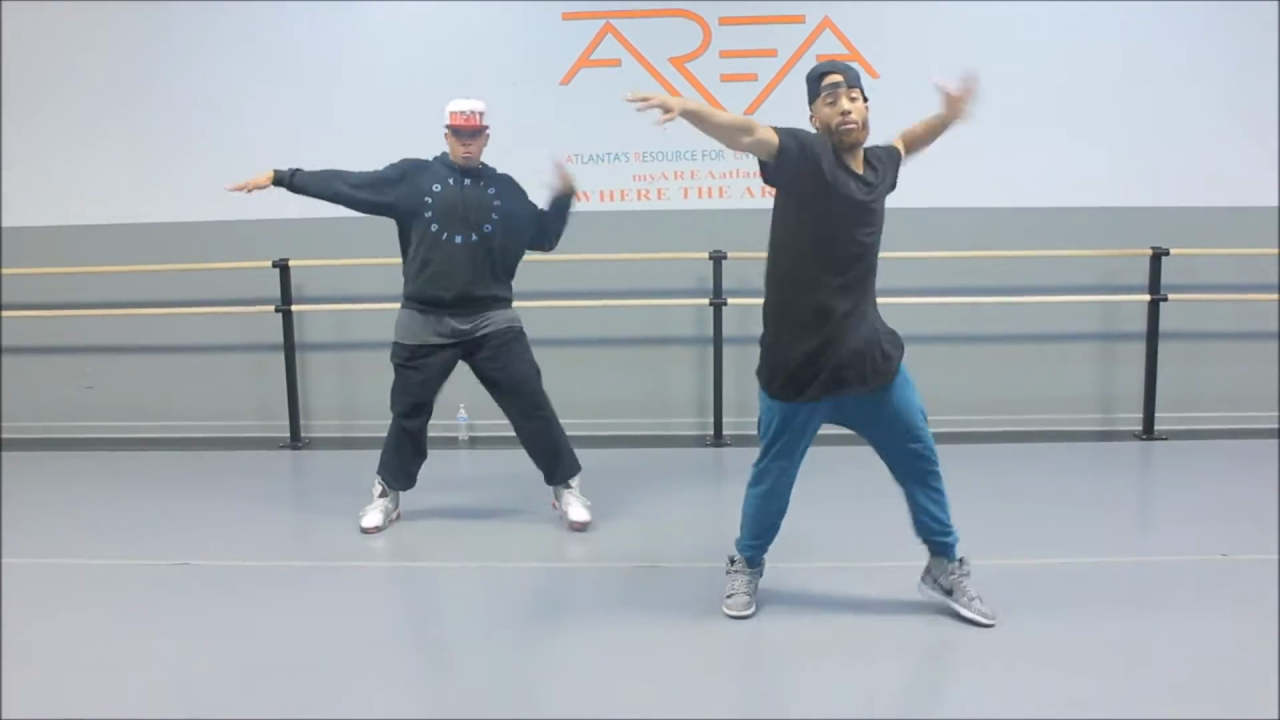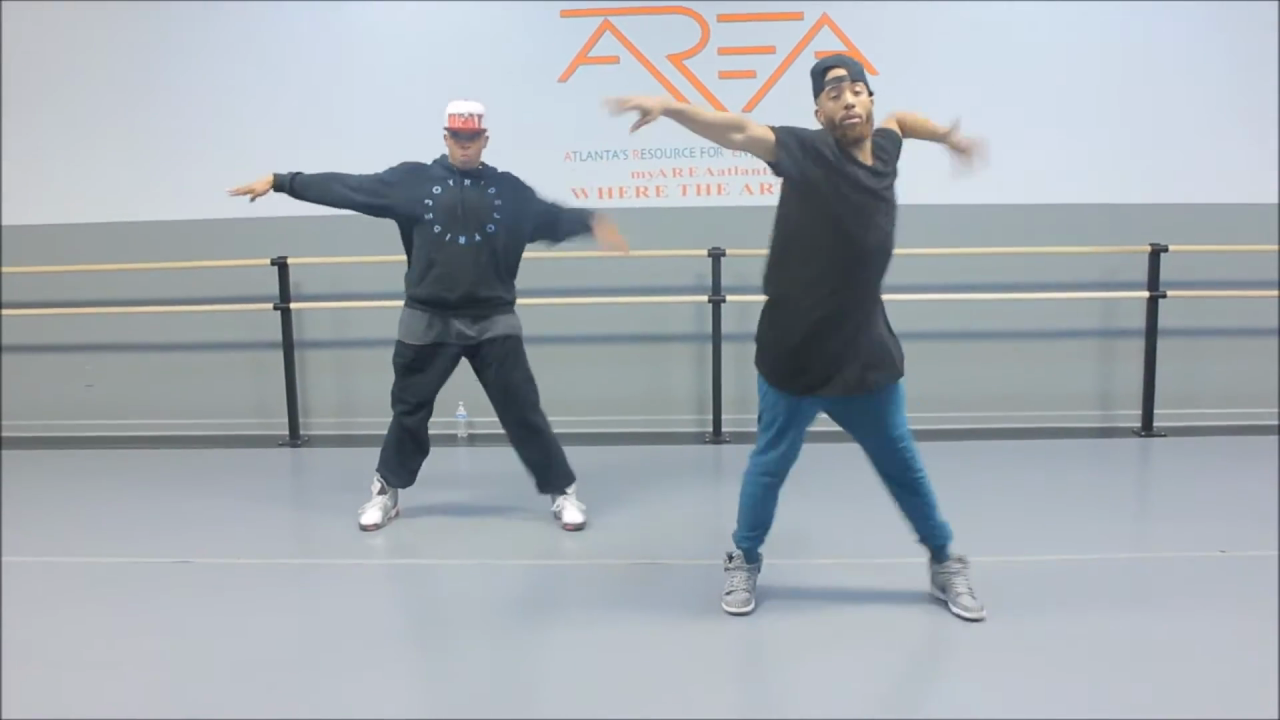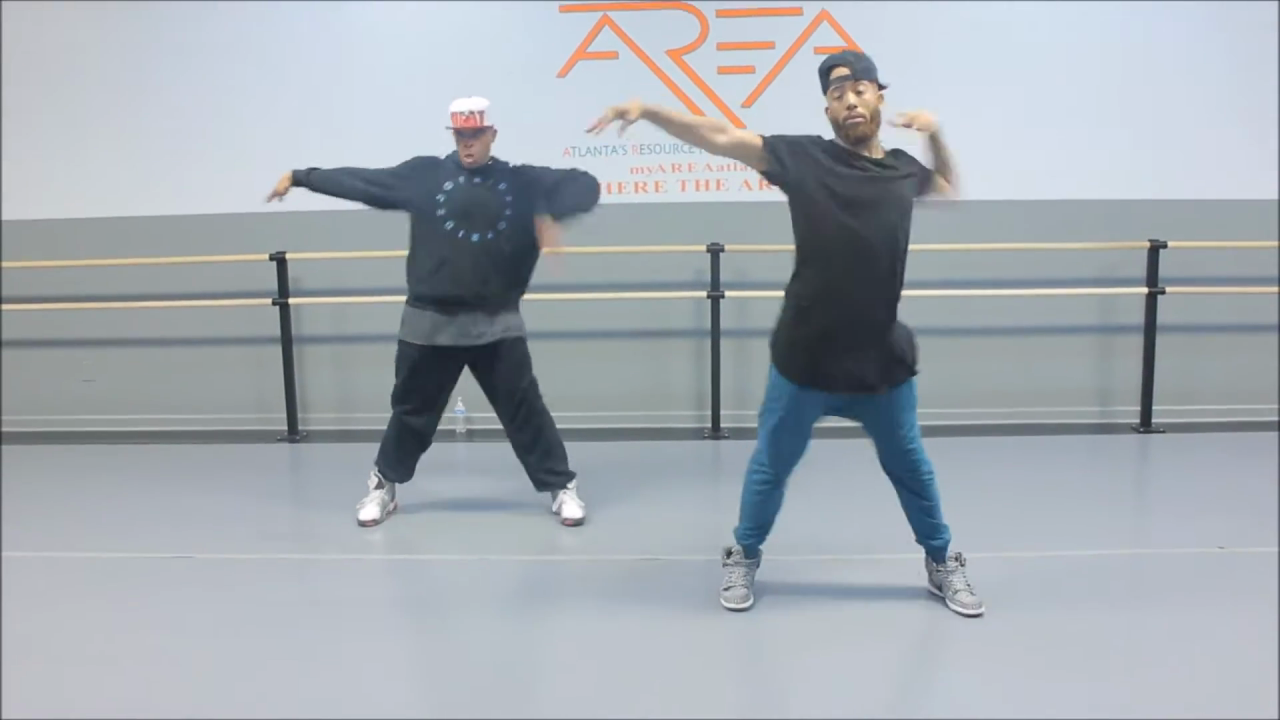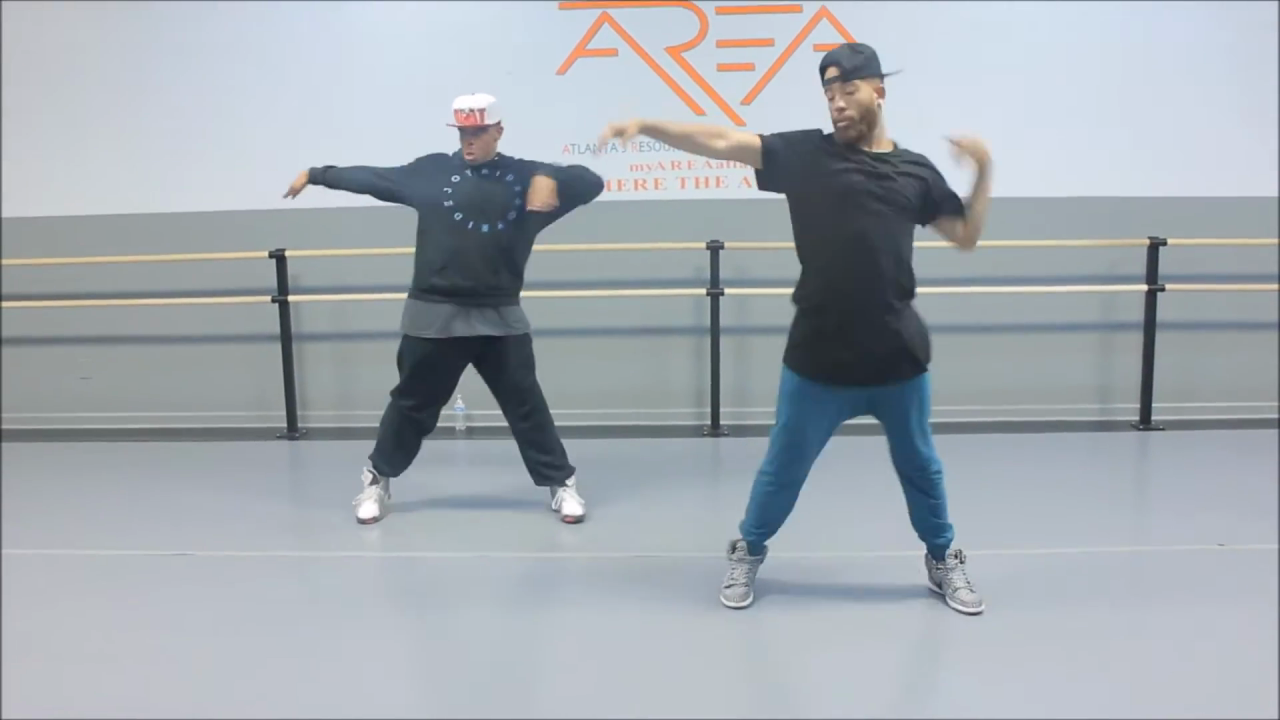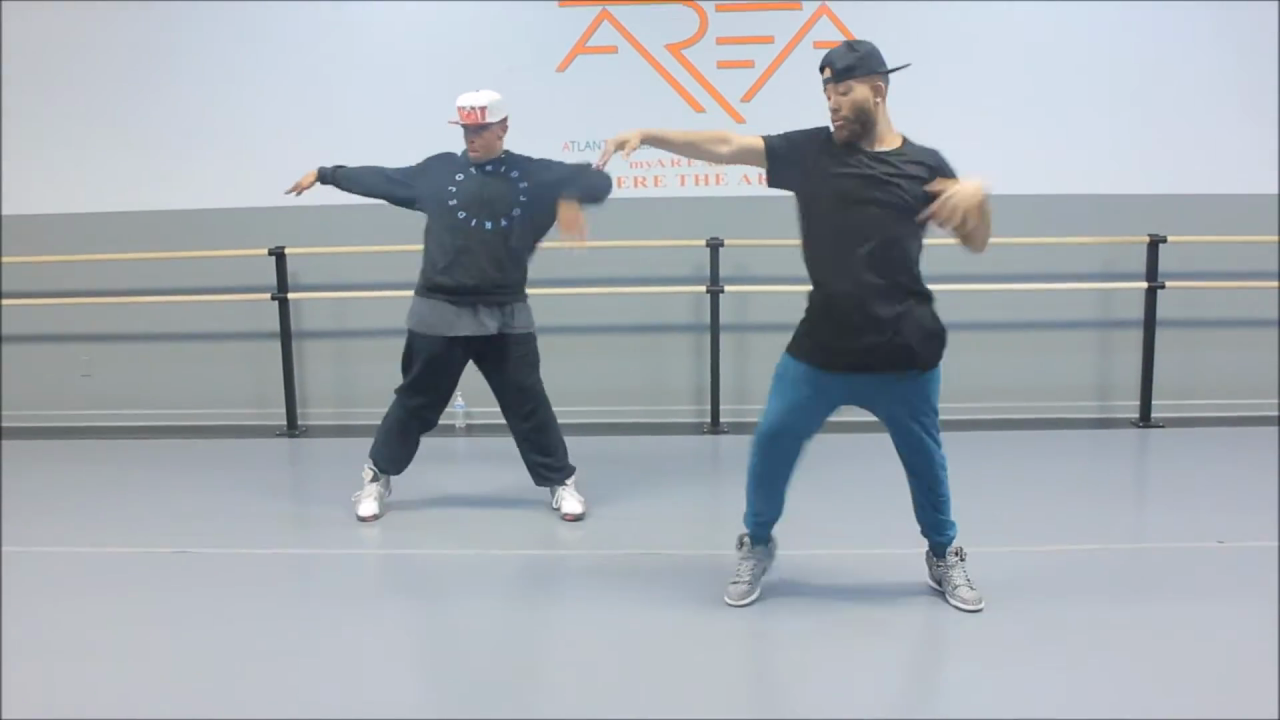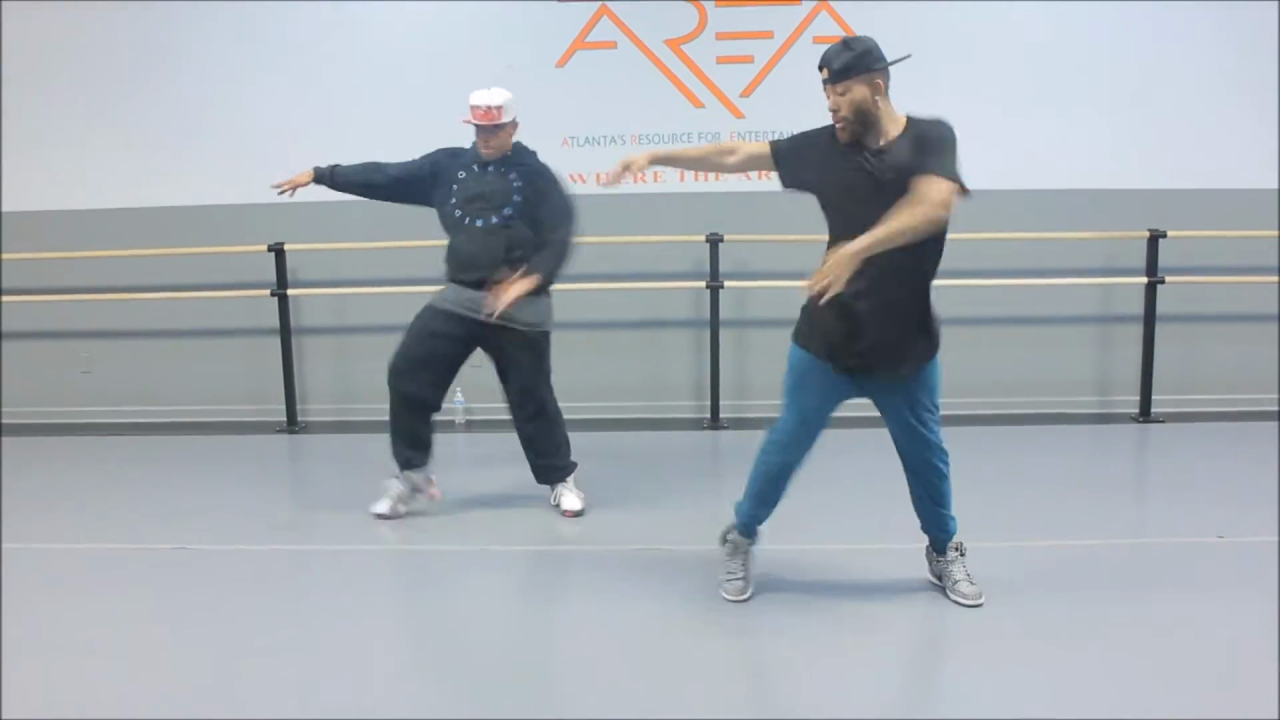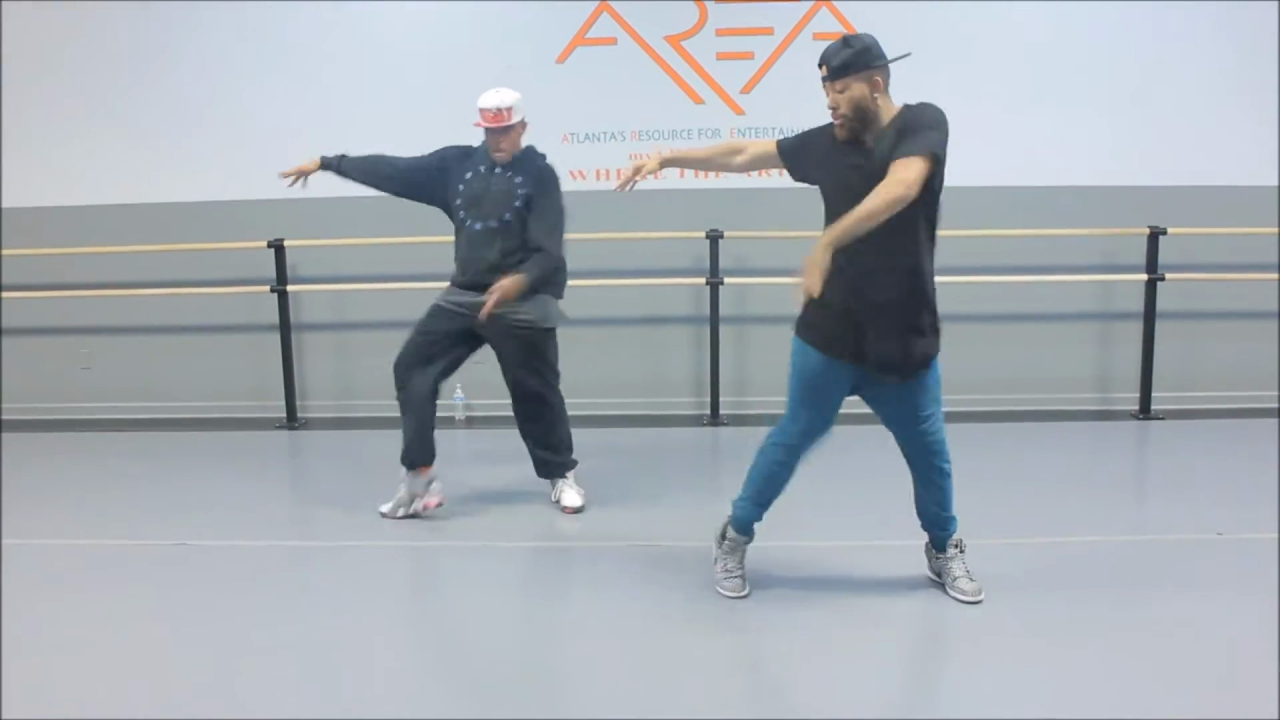
dt=0.1s
person 1, frame 1
left shoulder: (878, 164)
right shoulder: (801, 154)
left elbow: (908, 141)
right elbow: (745, 133)
left wrist: (949, 115)
right wrist: (686, 106)
left hip: (868, 352)
right hip: (799, 358)
left knee: (917, 456)
right knee: (774, 471)
left ankle: (945, 569)
right ankle: (746, 567)
person 1, frame 2
left shoulder: (883, 154)
right shoulder: (807, 151)
left elbow: (896, 123)
right elbow: (740, 131)
left wrist: (939, 132)
right wrist: (667, 107)
left hip: (867, 349)
right hip: (796, 353)
left knee: (901, 463)
right knee: (771, 462)
left ankle: (946, 565)
right ankle: (744, 562)
person 1, frame 3
left shoulder: (903, 169)
right shoulder: (805, 157)
left elbow: (945, 189)
right elbow: (724, 138)
left wrist: (935, 137)
right wrist: (647, 110)
left hip: (882, 352)
right hip: (808, 352)
left knee: (908, 463)
right knee: (773, 461)
left ankle: (942, 563)
right ankle: (743, 557)
person 1, frame 4
left shoulder: (915, 170)
right shoulder: (805, 152)
left elbow: (967, 237)
right elbow: (722, 142)
left wrist: (983, 170)
right wrist: (645, 126)
left hip: (897, 351)
right hip: (819, 350)
left knee: (917, 460)
right knee: (788, 457)
left ankle: (943, 561)
right ankle: (748, 551)
person 1, frame 5
left shoulder: (925, 165)
right shoulder: (808, 150)
left elbow: (976, 241)
right elbow: (726, 147)
left wrist: (975, 196)
right wrist: (646, 136)
left hip: (905, 345)
right hip: (823, 341)
left knee: (924, 456)
right knee: (774, 437)
left ankle: (943, 558)
right ankle: (756, 545)
person 1, frame 6
left shoulder: (931, 137)
right shoulder: (822, 146)
left elbow: (934, 210)
right elbow: (736, 155)
left wrist: (857, 249)
right wrist: (657, 156)
left hip: (906, 335)
right hip: (830, 330)
left knee: (925, 451)
right knee: (791, 437)
left ankle: (944, 555)
right ankle: (739, 538)
person 1, frame 7
left shoulder: (922, 121)
right shoulder: (826, 144)
left elbow: (901, 189)
right elbow: (745, 155)
left wrist: (828, 243)
right wrist: (665, 158)
left hip: (906, 334)
right hip: (832, 328)
left knee: (928, 448)
right knee: (795, 434)
left ankle: (943, 551)
right ankle: (735, 535)
person 2, frame 1
left shoulder: (504, 188)
right shoulder: (413, 175)
left elbow: (543, 237)
right elbow: (345, 185)
left wrist: (563, 196)
right wrist: (278, 177)
left hip: (492, 318)
right hip: (425, 322)
left knee: (529, 399)
right knee: (410, 412)
left ankle: (565, 487)
right ankle: (387, 494)
person 2, frame 2
left shoulder: (507, 188)
right shoulder: (413, 179)
left elbow: (553, 218)
right elbow: (344, 188)
left wrist: (593, 224)
right wrist: (279, 181)
left hip: (493, 321)
right hip: (428, 322)
left knee: (521, 407)
right knee: (409, 411)
left ankle: (561, 491)
right ankle: (386, 492)
person 2, frame 3
left shoulder: (521, 182)
right shoulder: (424, 174)
left elbow: (582, 186)
right elbow: (359, 181)
left wrist: (554, 213)
right wrist: (299, 177)
left hip: (497, 321)
right hip: (430, 319)
left knee: (525, 407)
right knee: (413, 409)
left ankle: (561, 487)
right ankle: (383, 486)
person 2, frame 4
left shoulder: (525, 175)
right shoulder: (432, 171)
left elbow: (589, 183)
right elbow: (376, 178)
left wrist: (552, 181)
right wrist: (317, 174)
left hip: (500, 315)
right hip: (434, 312)
left knee: (524, 402)
right knee: (411, 401)
left ankle: (561, 483)
right ankle: (376, 481)
person 2, frame 5
left shoulder: (533, 174)
right shoulder: (440, 170)
left elbow: (596, 181)
right elbow: (384, 179)
left wrist: (572, 199)
right wrist: (325, 174)
left hip: (507, 312)
right hip: (441, 310)
left knee: (527, 401)
right knee: (417, 399)
left ankle: (561, 482)
right ankle: (377, 478)
person 2, frame 6
left shoulder: (535, 175)
right shoulder: (449, 164)
left elbow: (559, 239)
right elbow: (386, 178)
left wrist: (531, 279)
right wrist: (320, 174)
left hip: (520, 305)
right hip: (458, 297)
left knee: (531, 396)
right knee: (408, 374)
left ankle: (561, 480)
right ankle: (412, 475)
person 2, frame 7
left shoulder: (540, 175)
right shoulder: (457, 162)
left elbow: (548, 249)
right elbow: (395, 171)
left wrist: (519, 280)
right wrist: (327, 163)
left hip: (525, 303)
right hip: (464, 296)
left knee: (535, 393)
right knee: (411, 370)
left ankle: (561, 475)
right ankle: (419, 476)
